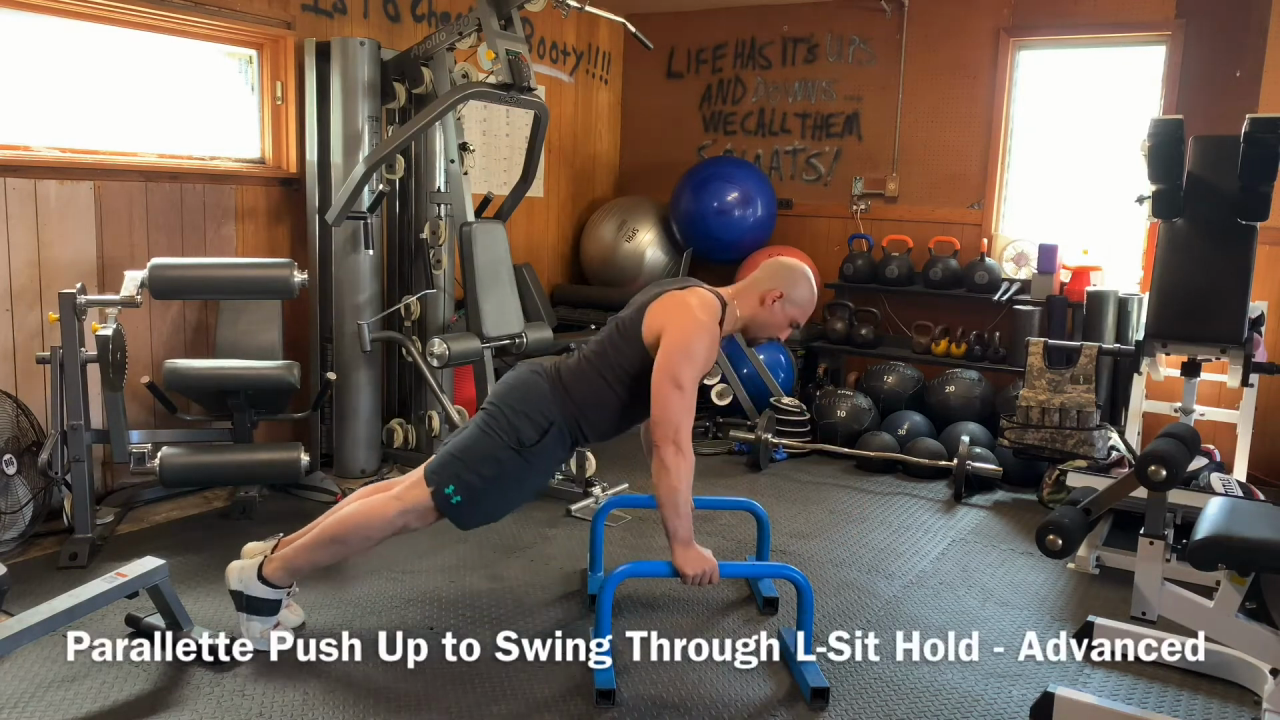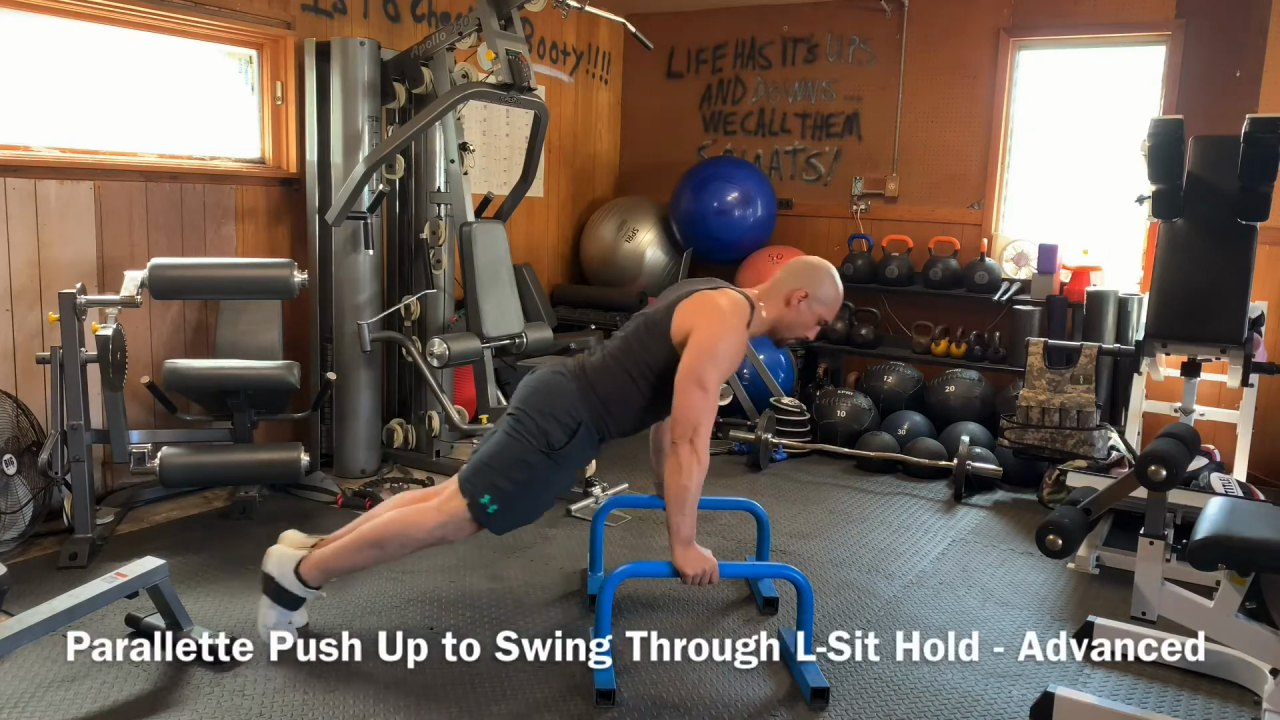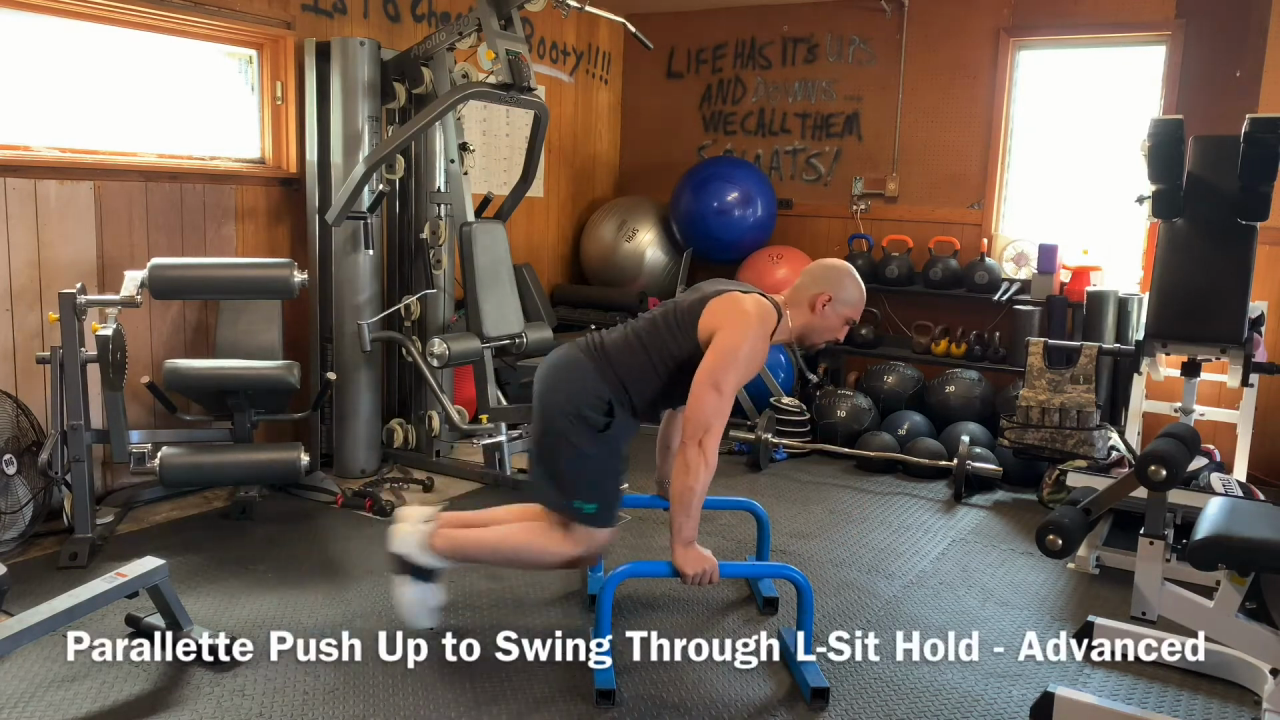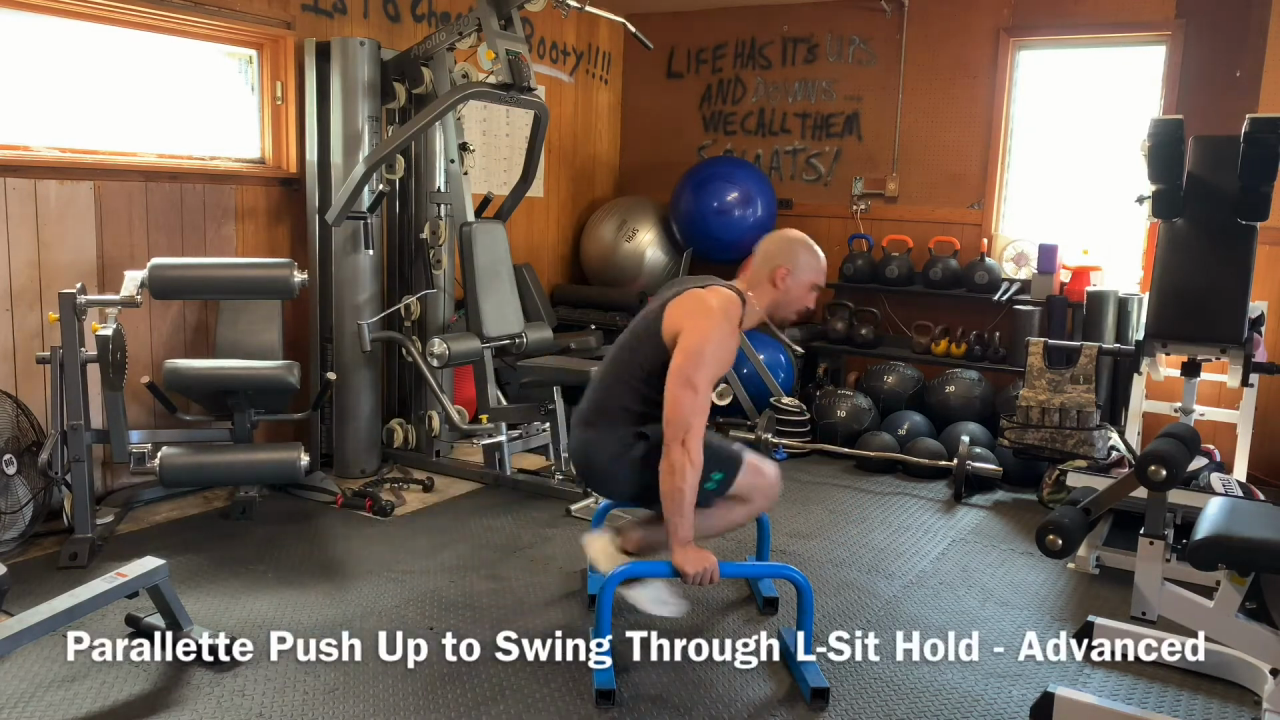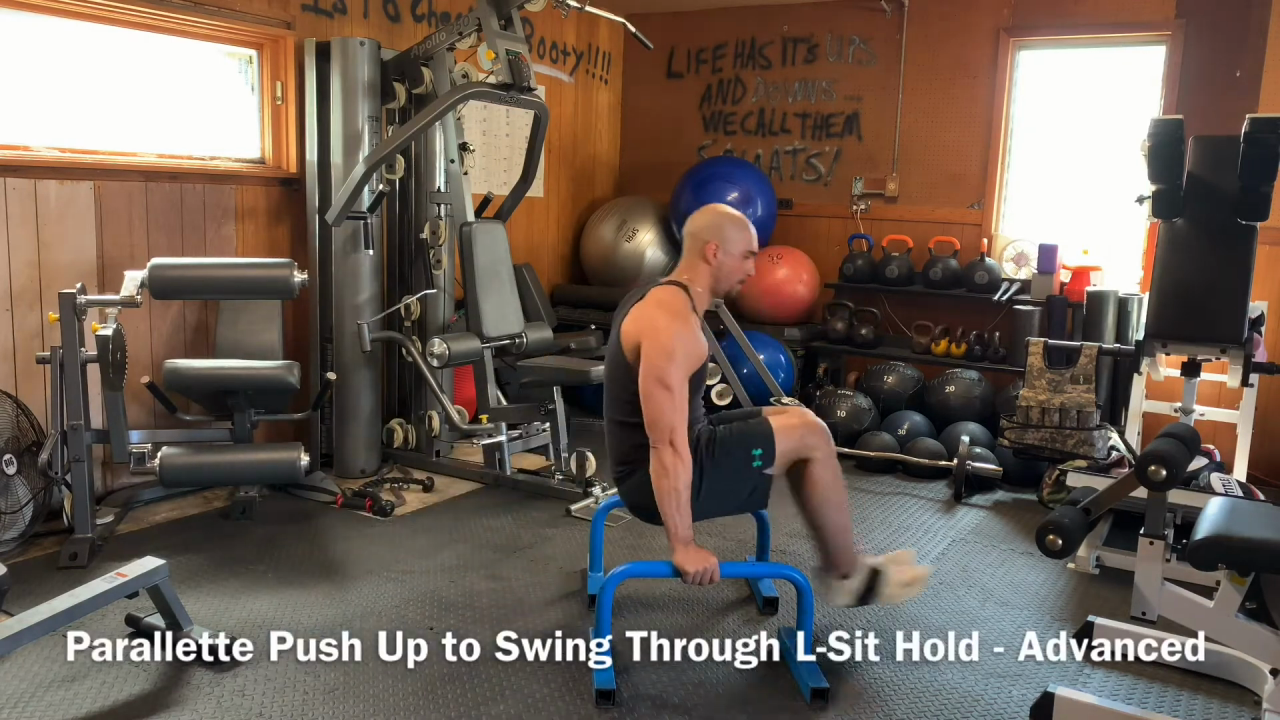
dt=0.2s
person 1, frame 1
left shoulder: (695, 301)
right shoulder: (697, 325)
left elbow: (656, 413)
right elbow: (671, 441)
left wrist: (670, 490)
right wrist: (683, 544)
left hip: (538, 397)
right hip: (536, 421)
left knee: (413, 489)
right knee: (411, 506)
left ankle: (273, 556)
right ankle: (262, 578)
person 1, frame 2
left shoulder: (718, 301)
right shoulder: (727, 325)
left elbow: (667, 411)
right elbow: (690, 440)
left wrist: (669, 494)
right wrist: (683, 544)
left hip: (561, 395)
right hip: (564, 418)
left knee: (451, 499)
right knee: (451, 516)
left ankle: (310, 549)
right ankle: (296, 573)
person 1, frame 3
left shoulder: (746, 306)
right shoulder: (750, 327)
left elbow: (679, 407)
right elbow: (700, 437)
left wrist: (668, 491)
right wrist: (684, 544)
left hip: (578, 379)
right hip: (579, 398)
left knee: (574, 524)
right knee: (583, 544)
left ankle: (432, 525)
right ankle: (427, 542)
person 1, frame 4
left shoulder: (716, 298)
right shoulder: (713, 320)
right elbow: (683, 440)
right wrist: (683, 545)
left hip: (609, 436)
right hip: (614, 450)
right knee: (766, 484)
left ankle: (628, 543)
right ankle: (627, 549)
person 1, frame 5
left shoulder: (662, 298)
right shoulder: (670, 320)
right elbow: (667, 444)
right wrist: (684, 545)
right hip: (658, 481)
left knee: (799, 440)
right knee: (808, 433)
left ankle: (847, 570)
right ankle: (851, 575)
